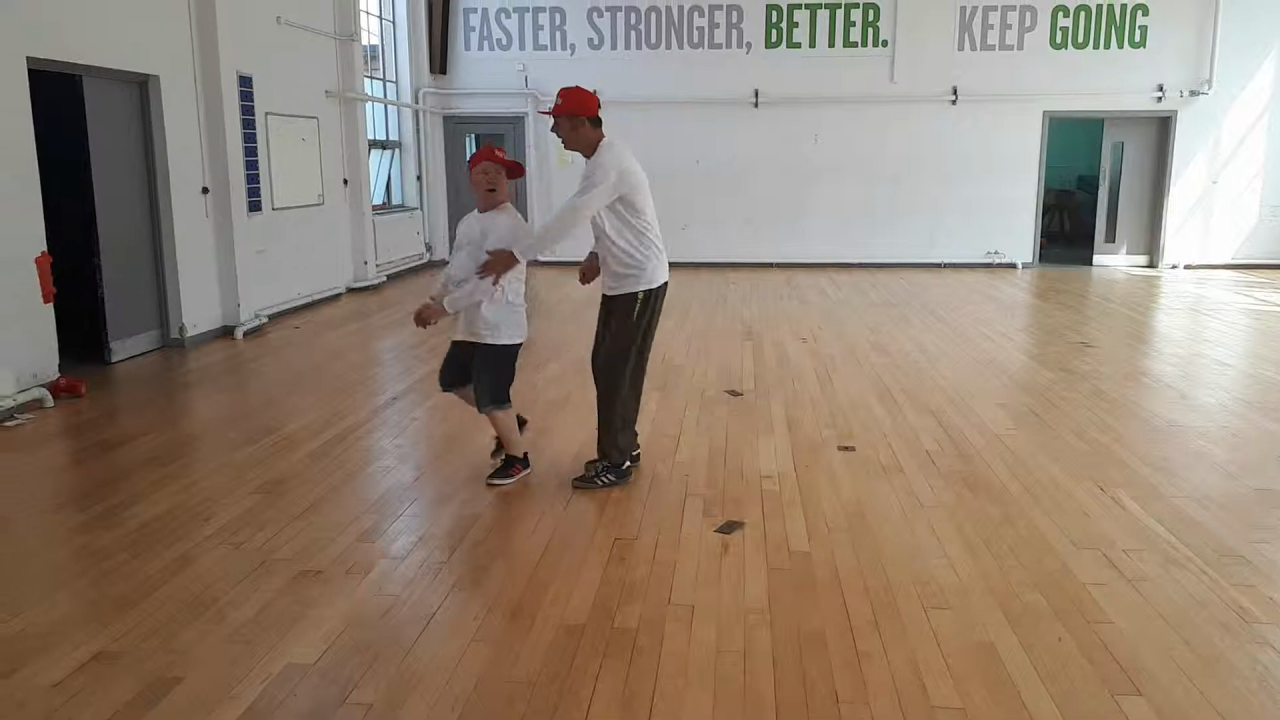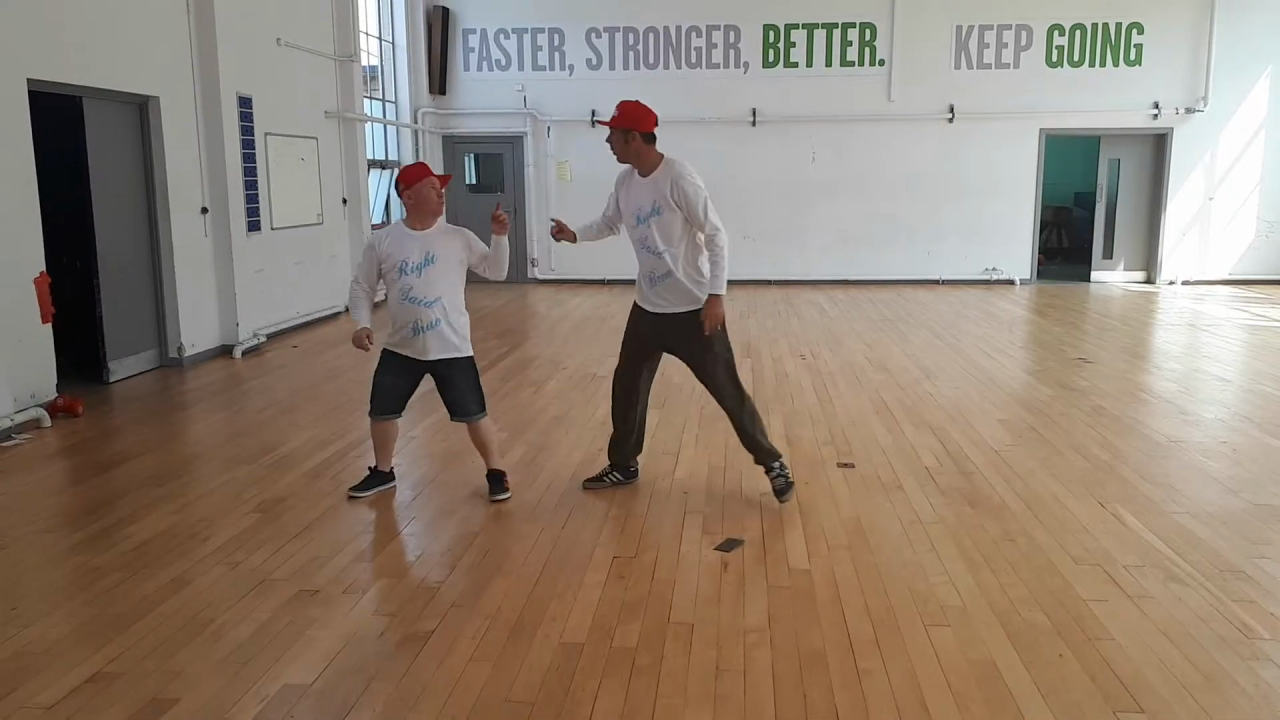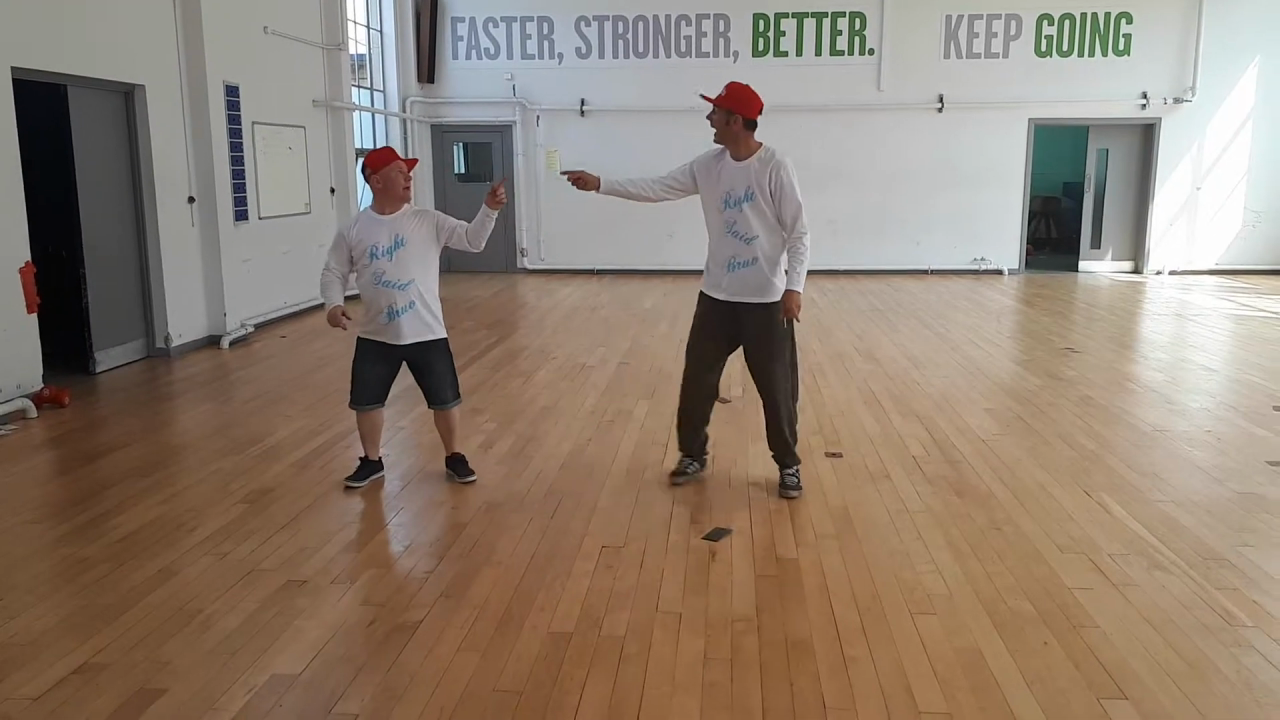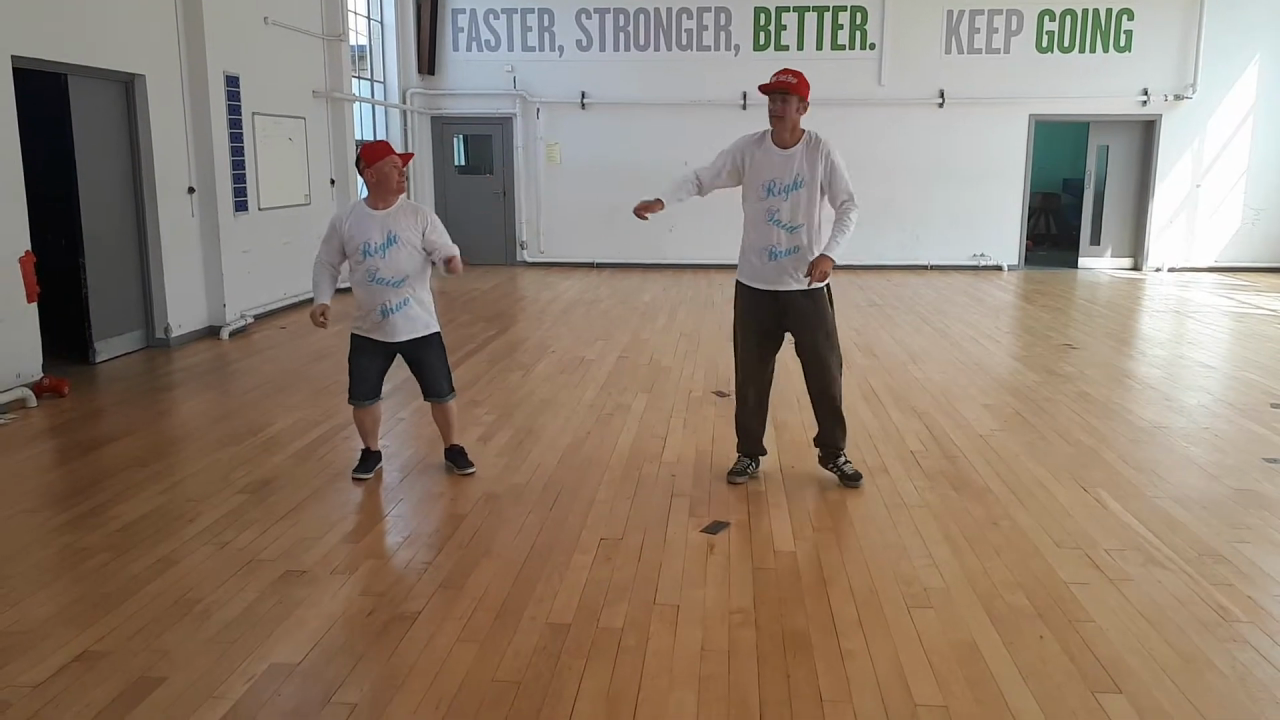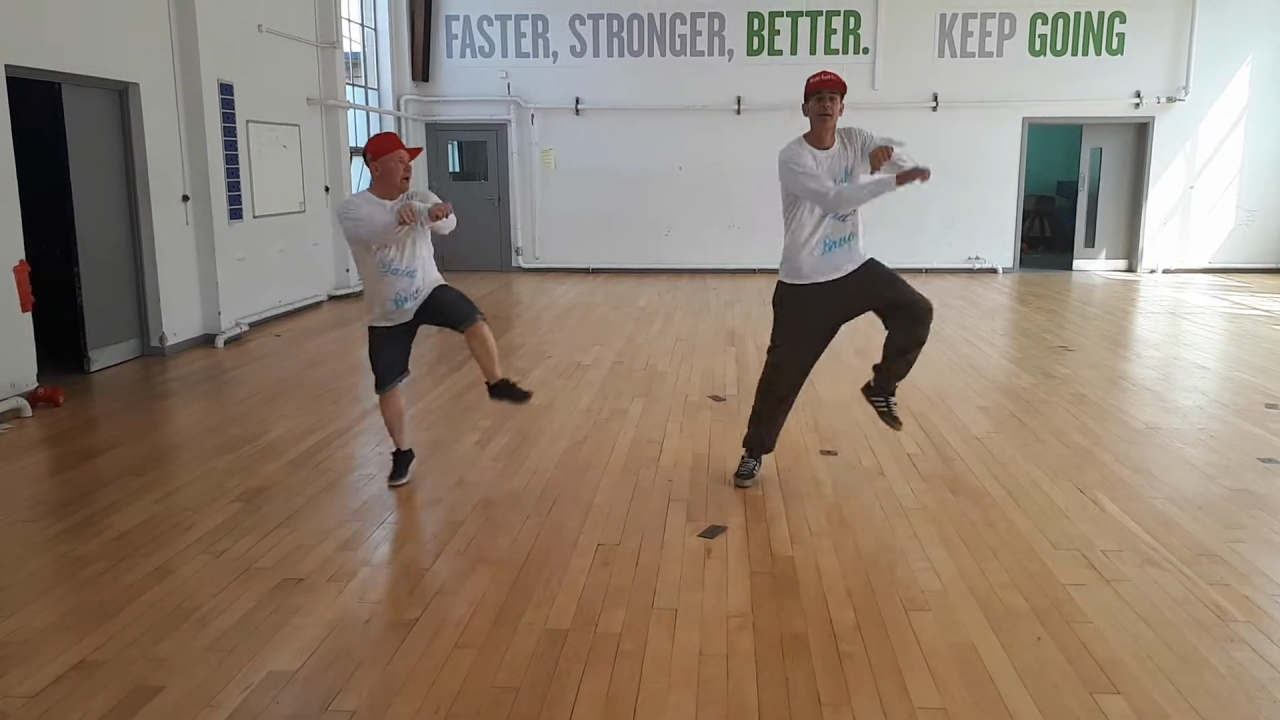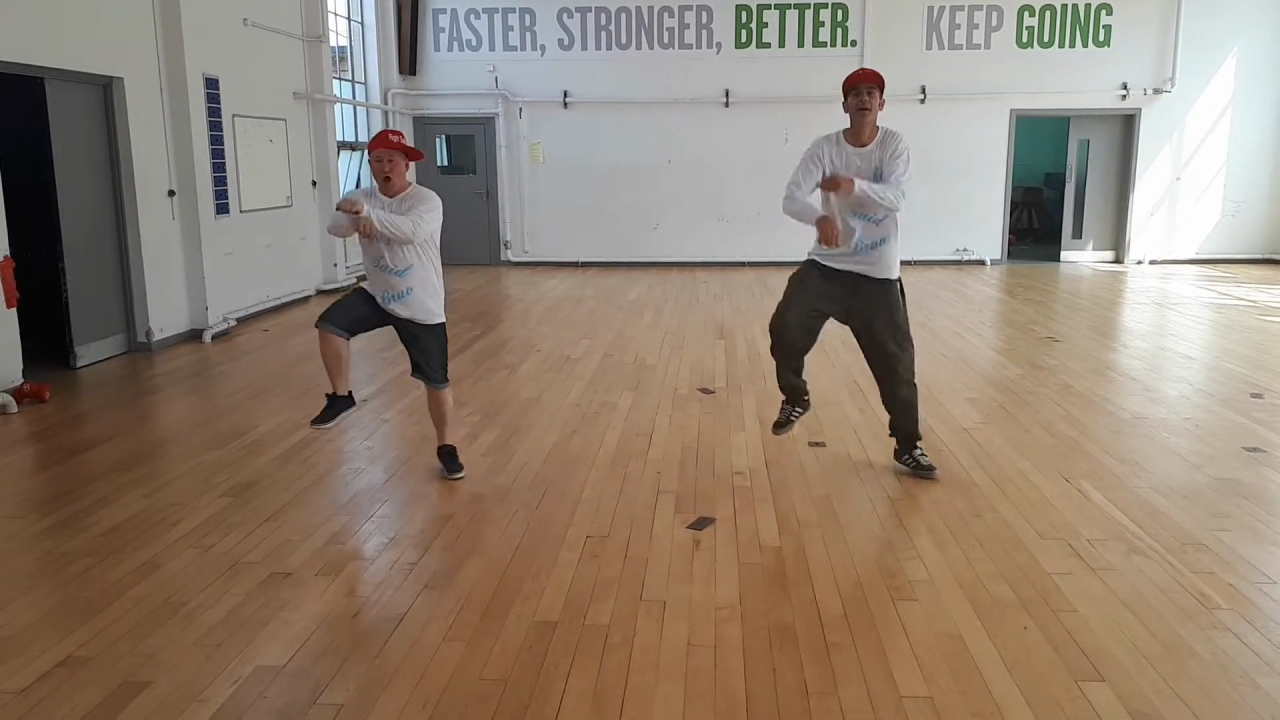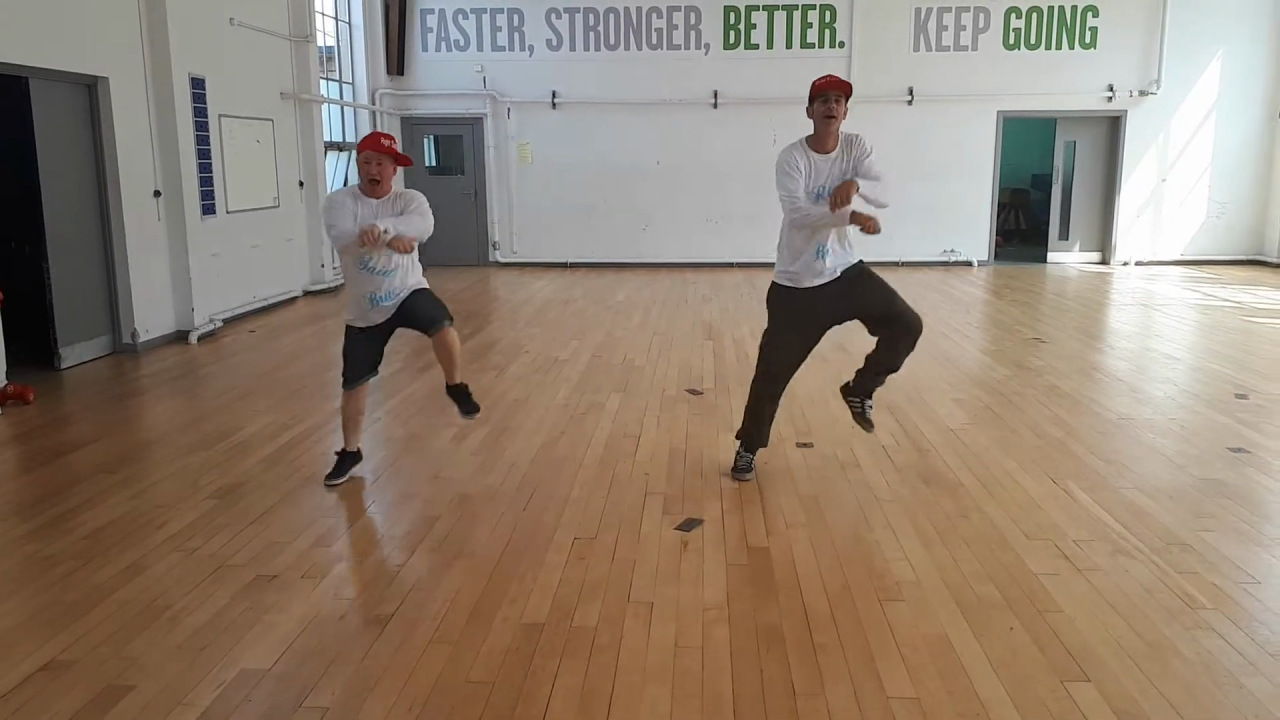
dt=0.4s
person 1, frame 1
left shoulder: (609, 163)
right shoulder: (601, 158)
left elbow: (569, 218)
left wrist: (515, 255)
right wrist: (597, 255)
left hip: (640, 283)
right hip: (620, 281)
left knee: (618, 374)
right knee: (604, 366)
left ankle: (616, 463)
right ankle: (622, 448)
person 1, frame 2
left shoulder: (679, 178)
right shoulder: (626, 181)
left elbow: (715, 235)
right elbow: (609, 222)
left wrist: (714, 294)
right wrist: (574, 233)
left hip: (692, 305)
right hip: (648, 307)
left knee: (725, 387)
right knee: (628, 383)
left ankle: (771, 462)
right ankle: (623, 464)
person 1, frame 3
left shoulder: (776, 167)
right shoulder: (708, 165)
left elbow: (798, 231)
right elbow: (658, 188)
left wrist: (794, 286)
right wrist: (600, 184)
left hip: (767, 296)
right hip: (717, 294)
left knee: (776, 385)
right knee: (698, 377)
left ankle: (787, 464)
right ankle: (693, 453)
person 1, frame 4
left shoulder: (821, 152)
right shoulder: (746, 148)
left elbow: (848, 206)
right elbow: (701, 180)
left wrist: (829, 253)
right wrist: (663, 201)
left hip: (807, 284)
right hip: (754, 282)
left knee: (824, 370)
right knee: (751, 373)
left ankle: (833, 454)
right ankle: (749, 454)
person 1, frame 5
left shoulder: (854, 140)
right shoulder: (791, 156)
left elbow: (903, 160)
right elbow: (834, 199)
left wrist: (894, 158)
right wrist: (895, 179)
left hip: (853, 267)
right hip: (802, 279)
left knee: (916, 314)
right knee: (782, 370)
left ankle: (882, 389)
right ankle: (755, 451)
person 1, frame 6
left shoulder: (894, 143)
right shoulder: (823, 148)
left elbow: (893, 195)
right elbow: (792, 201)
left wrist: (855, 187)
right wrist: (821, 218)
left hip: (880, 274)
right hip: (827, 266)
left knee: (896, 363)
right knee: (787, 332)
left ankle: (909, 445)
right ankle: (795, 395)
person 1, frame 7
left shoulder: (855, 145)
right shoulder: (791, 157)
left elbow: (881, 196)
right elbow: (798, 214)
left wrist: (853, 187)
right wrist: (851, 217)
left hip: (845, 269)
right hip: (795, 281)
left knee: (906, 326)
right knee: (774, 368)
left ankle: (859, 391)
right ankle: (750, 445)
person 2, frame 1
left shoulder: (510, 224)
right shoulder: (470, 221)
left elbow: (493, 279)
left wrist: (443, 305)
right wrist: (438, 298)
left hip: (497, 331)
right hip: (469, 328)
left knee: (491, 400)
right knee: (453, 381)
left ankle: (517, 458)
right ankle: (511, 421)
person 2, frame 2
left shoulder: (458, 239)
right shoulder: (382, 241)
left elbow: (496, 271)
right elbow: (361, 287)
left wrist: (500, 237)
right wrist: (361, 324)
left hip: (451, 346)
right hip: (401, 346)
left knee: (472, 413)
right knee: (382, 411)
left ankle: (496, 471)
right ankle: (383, 471)
person 2, frame 3
left shoulder: (429, 221)
right shoulder: (353, 230)
left elbow: (473, 241)
right elbow: (334, 272)
left wrist: (490, 209)
right wrist: (334, 303)
left hip: (427, 332)
right hip: (376, 335)
left knee: (445, 400)
right knee: (365, 401)
left ankle: (454, 457)
right ankle: (371, 461)
person 2, frame 4
left shoulder: (419, 216)
right shoulder: (344, 222)
left elbow: (443, 251)
right elbow: (325, 265)
left wrist: (452, 259)
right wrist: (321, 300)
left hip: (419, 325)
right hip: (369, 330)
left knee: (441, 394)
right knee: (362, 398)
left ankle: (453, 449)
right ankle: (372, 453)
person 2, frame 5
left shoulder: (418, 198)
right shoulder: (352, 209)
left elbow: (447, 223)
right elbow: (377, 233)
left wrist: (428, 213)
right wrist: (415, 216)
left hip: (428, 293)
right hip: (386, 313)
left knee: (473, 323)
right knee: (388, 387)
left ankle: (499, 384)
right ankle: (401, 453)
person 2, frame 6
left shoulder: (427, 201)
right shoulder: (360, 199)
left elbow: (410, 230)
right elbow: (336, 226)
left wrist: (365, 212)
right wrist: (355, 221)
left hip: (423, 306)
right hip: (376, 295)
left knee: (435, 382)
right knee: (330, 327)
left ankle: (446, 447)
right ankle: (340, 397)
person 2, frame 7
left shoulder: (410, 200)
right shoulder: (338, 201)
left elbow: (422, 227)
right elbow: (342, 239)
left wrist: (378, 228)
right wrist: (377, 238)
left hip: (408, 293)
right hip: (364, 311)
left knee: (441, 325)
right knee: (354, 383)
left ankle: (457, 387)
right ankle: (350, 451)
